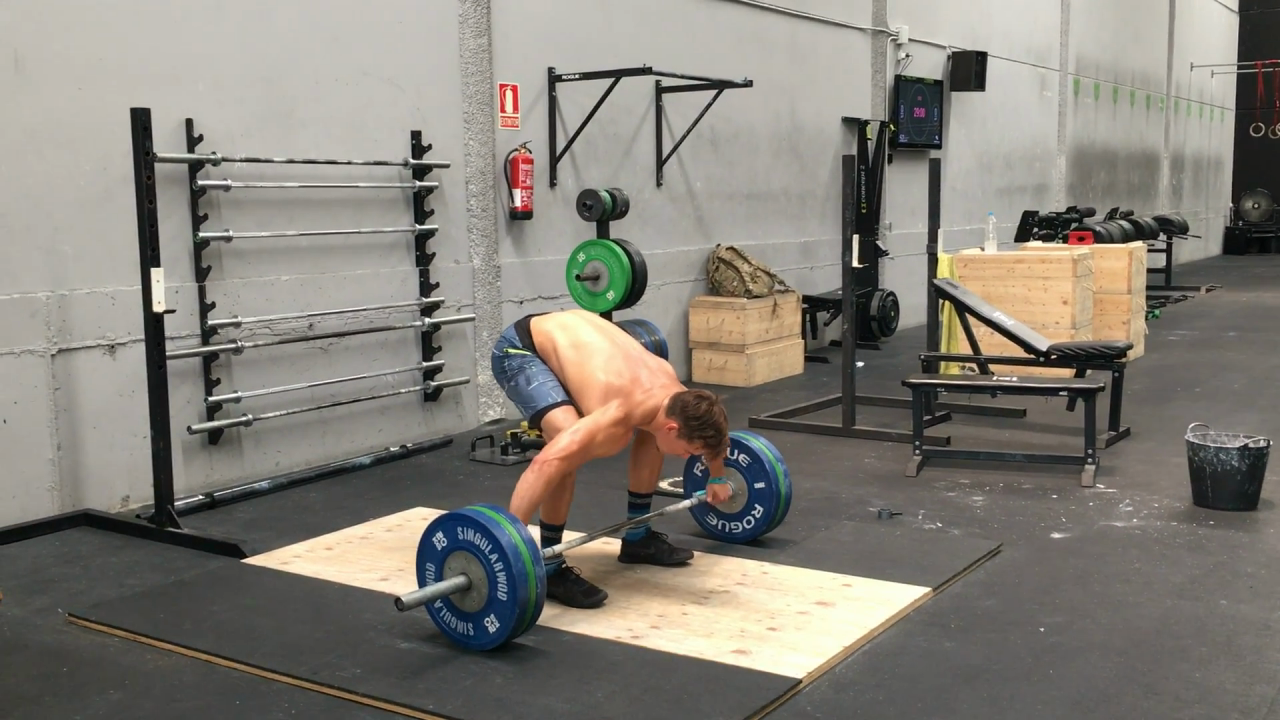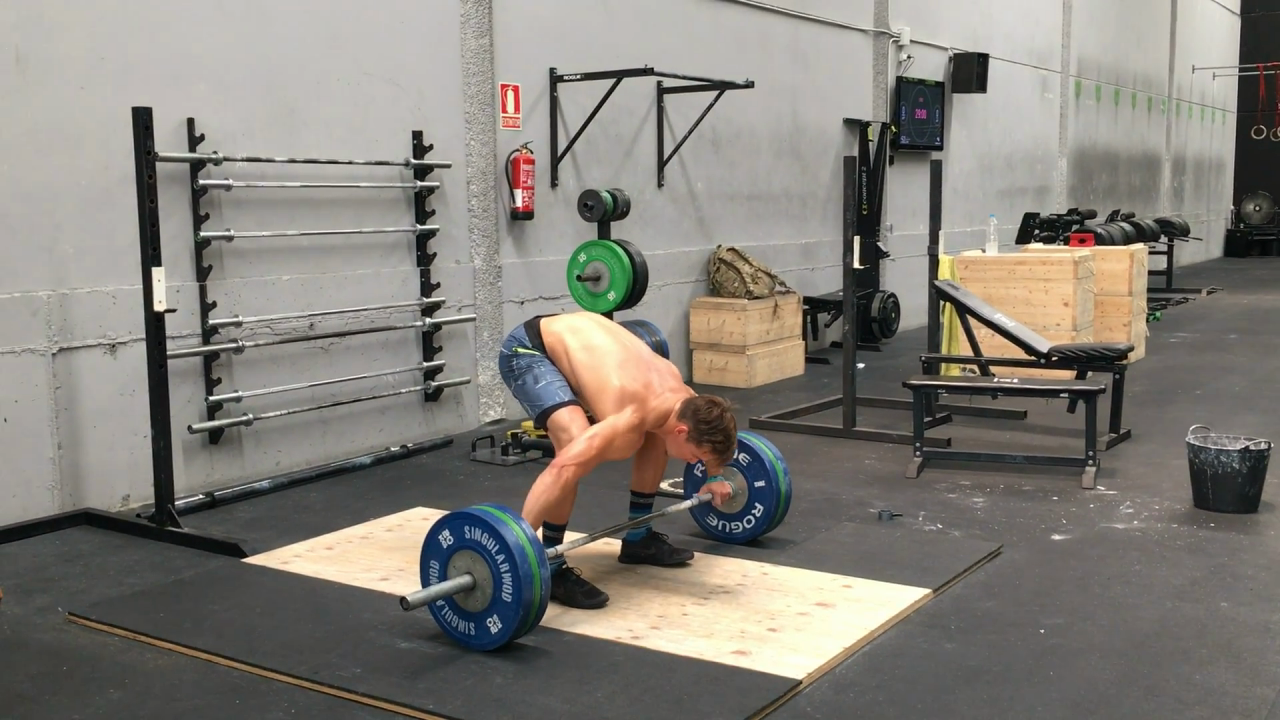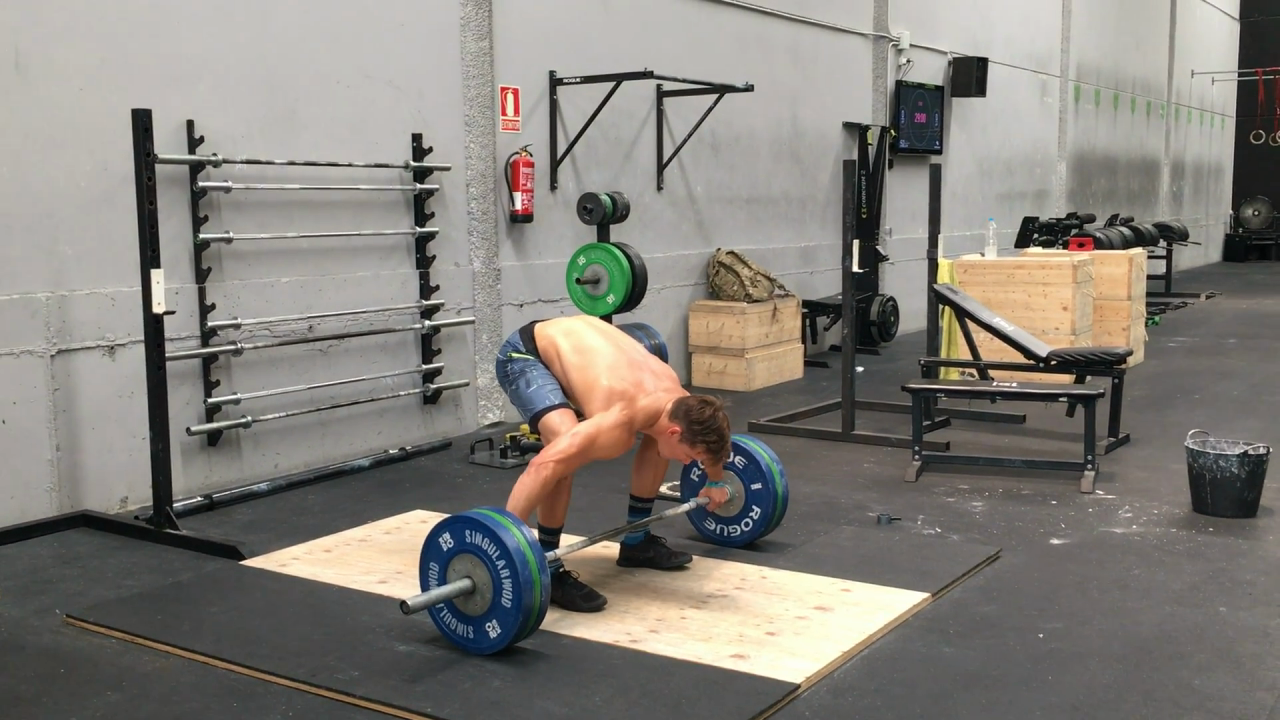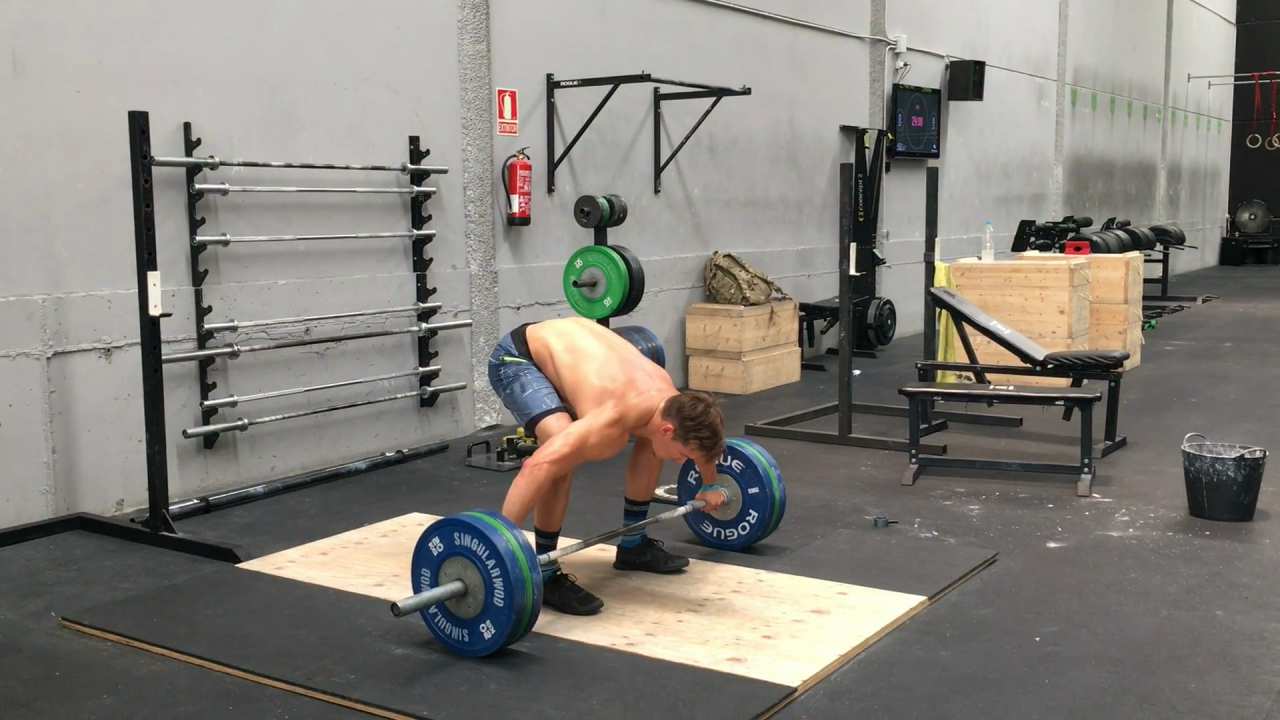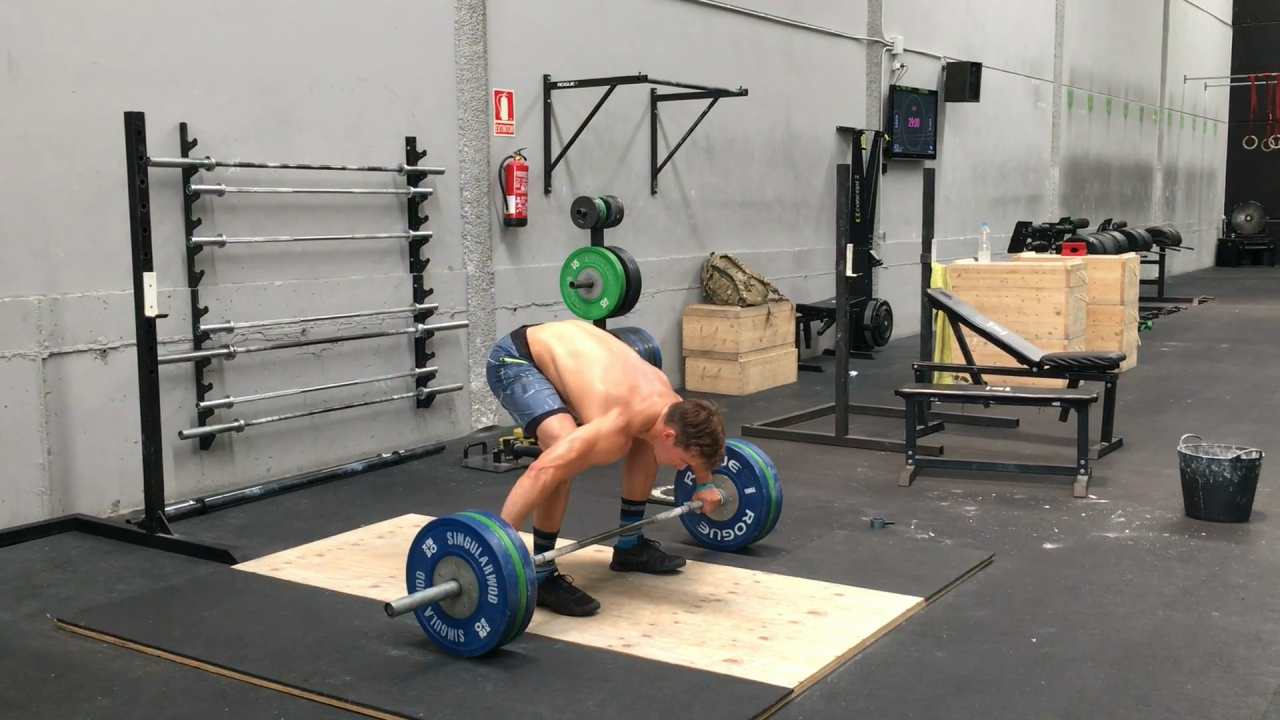
dt=0.3s
person 1, frame 1
left shoulder: (676, 398)
right shoulder: (618, 420)
left elbow: (706, 429)
right elbow: (545, 465)
left wrist: (718, 480)
right hip: (519, 350)
left knee: (650, 431)
right knee: (568, 439)
left ankle: (638, 538)
right ankle: (550, 569)
person 1, frame 2
left shoulder: (682, 398)
right shoulder: (630, 424)
left elbow: (708, 426)
right elbow: (562, 469)
left wrist: (713, 477)
right hip: (527, 350)
right knee: (575, 440)
left ankle: (638, 539)
right ankle: (551, 569)
person 1, frame 3
left shoulder: (678, 403)
right shoulder: (619, 425)
left elbow: (708, 435)
right elbow: (542, 466)
left wrist: (715, 483)
right hip: (524, 355)
left knee: (657, 438)
right knee: (564, 457)
left ankle: (636, 542)
right ankle: (548, 572)
person 1, frame 4
left shoulder: (671, 403)
right shoulder: (612, 424)
left elbow: (702, 436)
right elbow: (536, 468)
left wrist: (710, 486)
right hip: (517, 358)
left knee: (650, 442)
right knee: (562, 457)
left ankle: (633, 545)
right ankle: (545, 575)
person 1, frame 5
left shoulder: (671, 407)
right shoulder: (616, 430)
left elbow: (697, 437)
right elbow: (540, 471)
left wrist: (704, 485)
right hip: (515, 360)
right knee: (564, 444)
left ankle: (629, 546)
right ankle: (542, 577)
